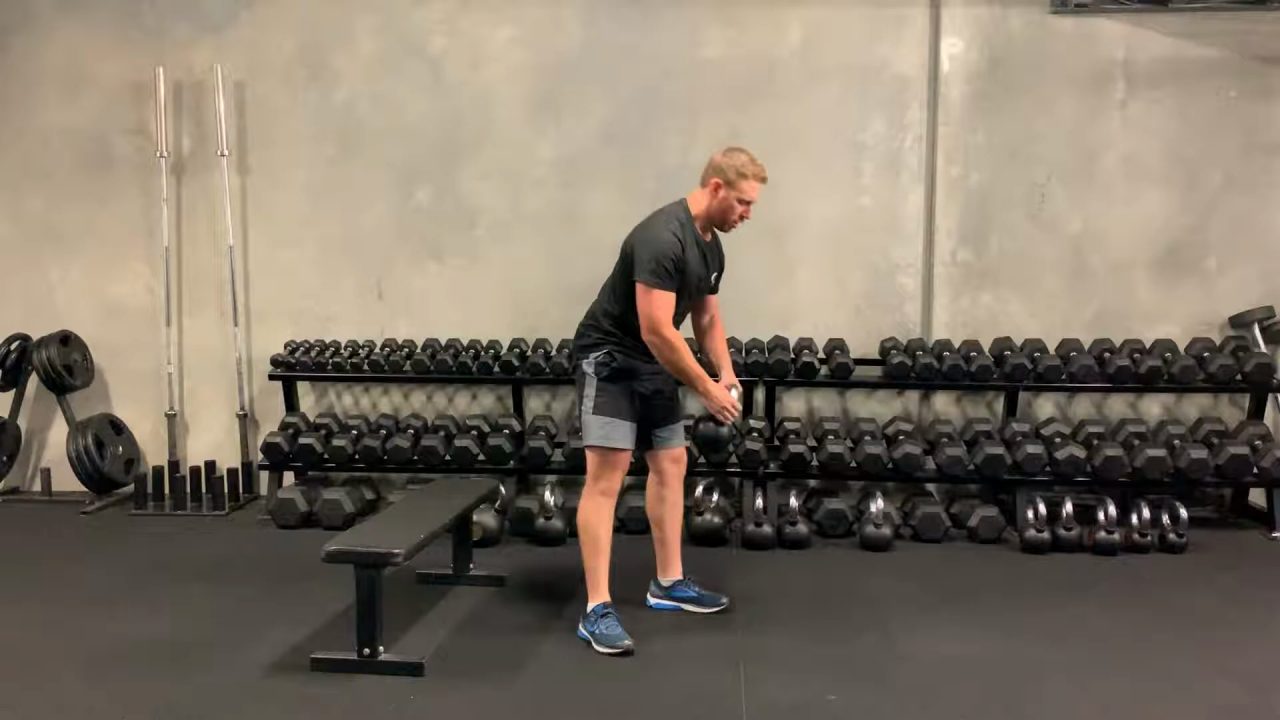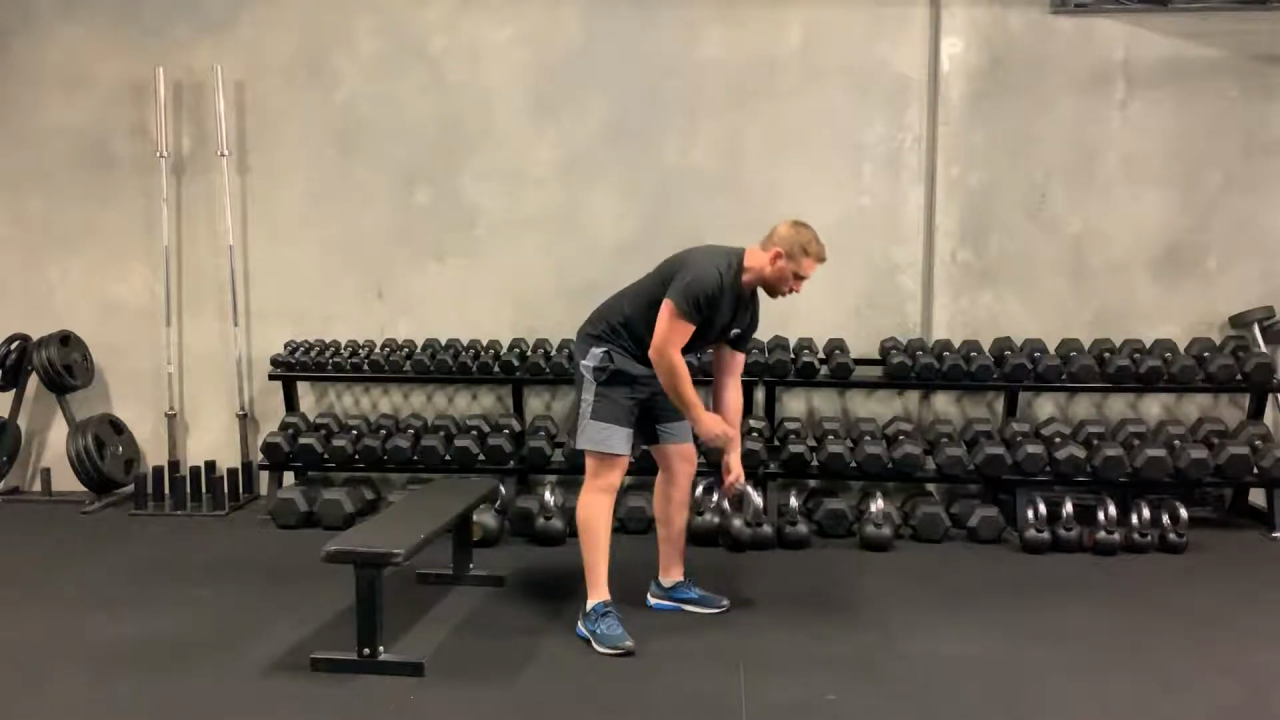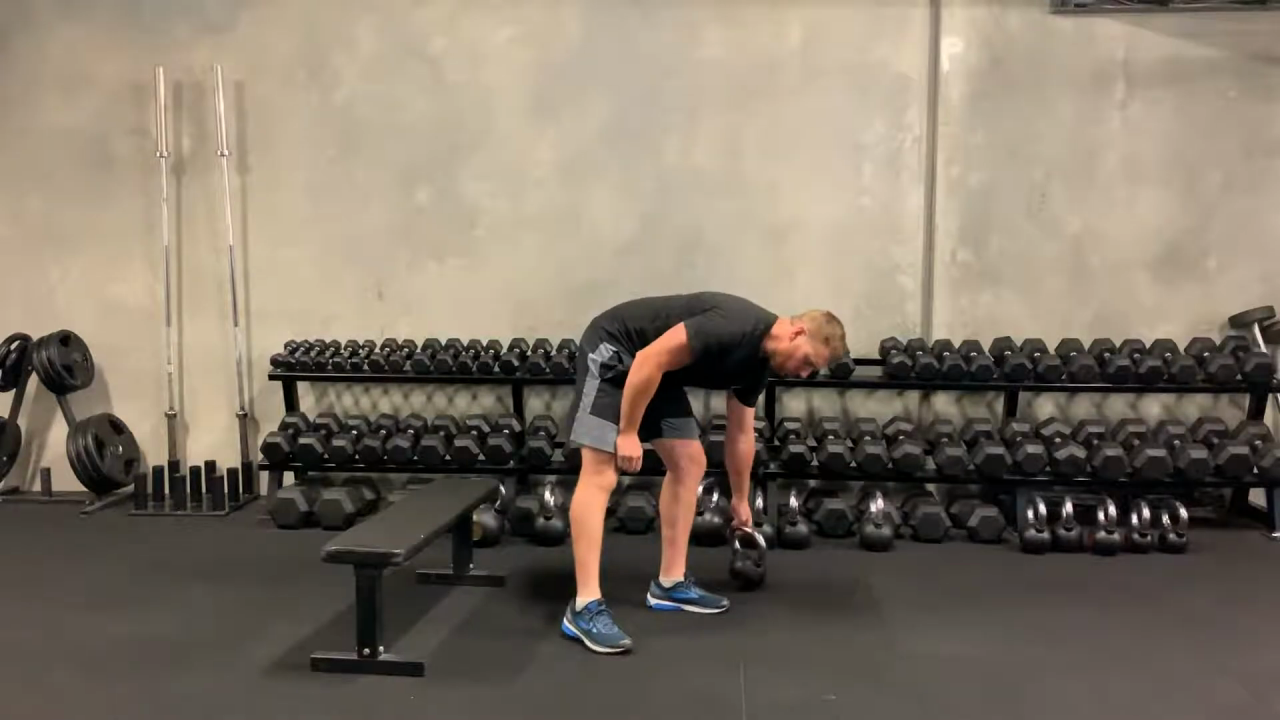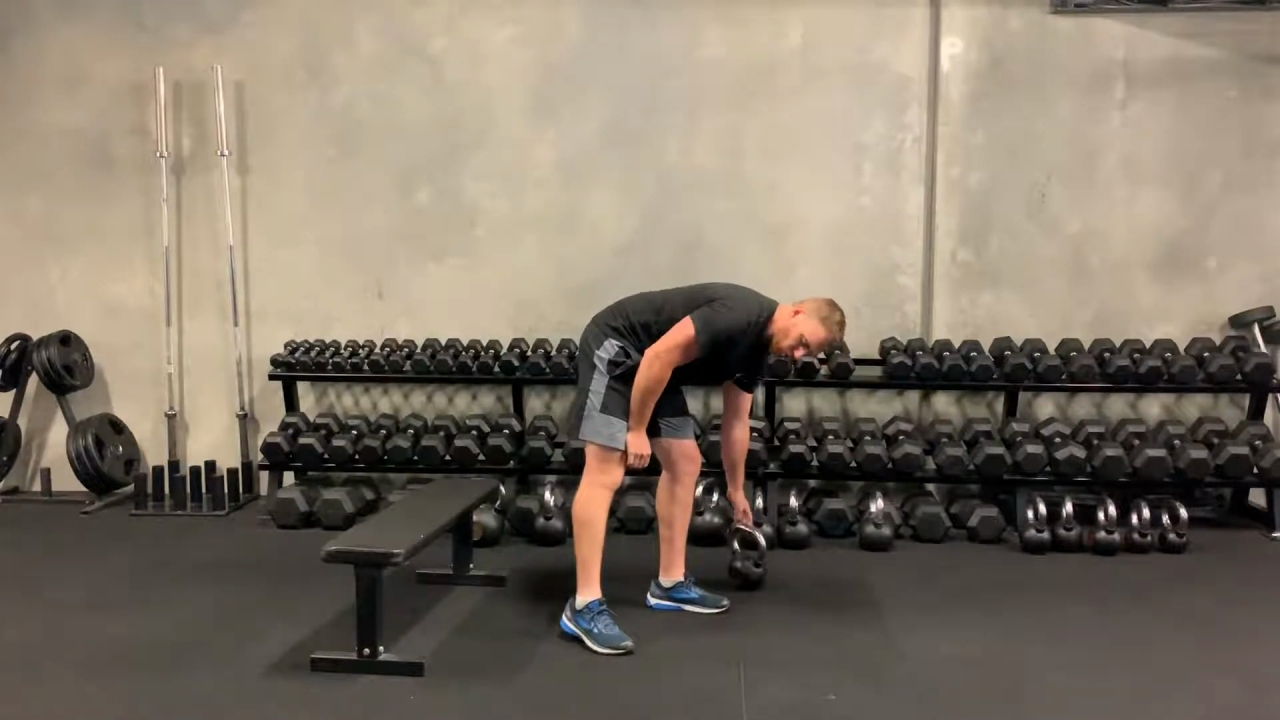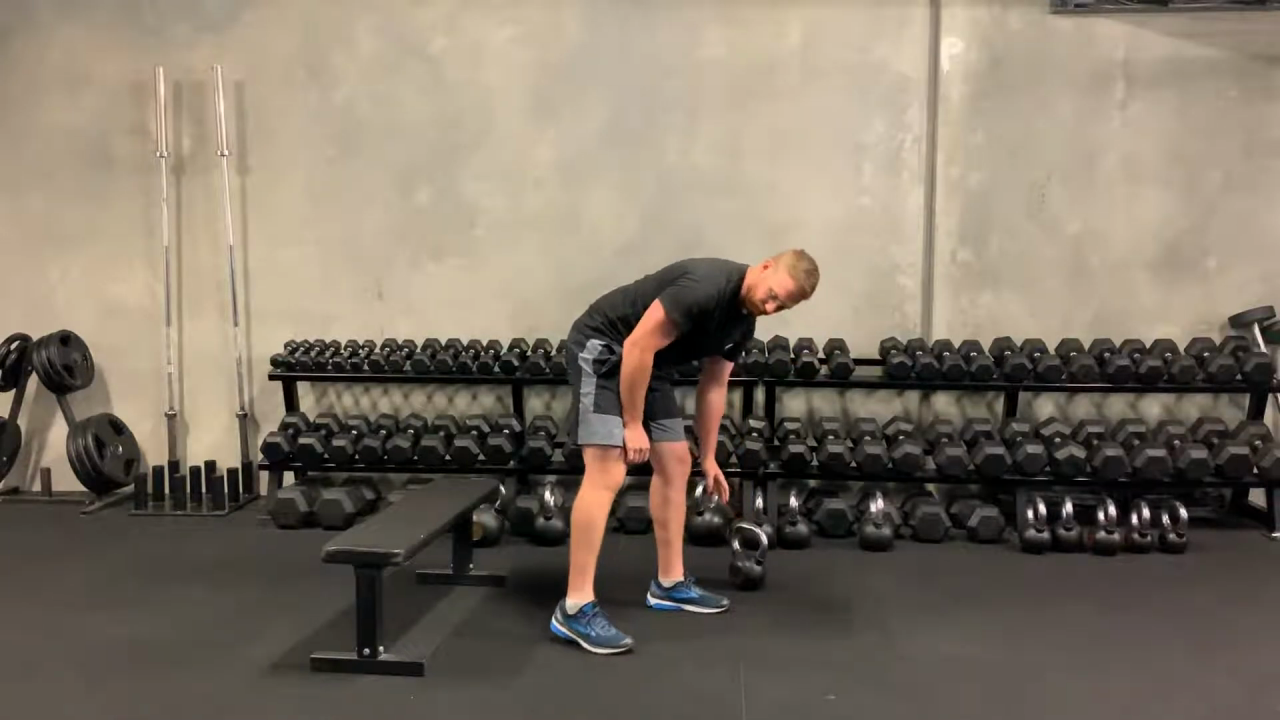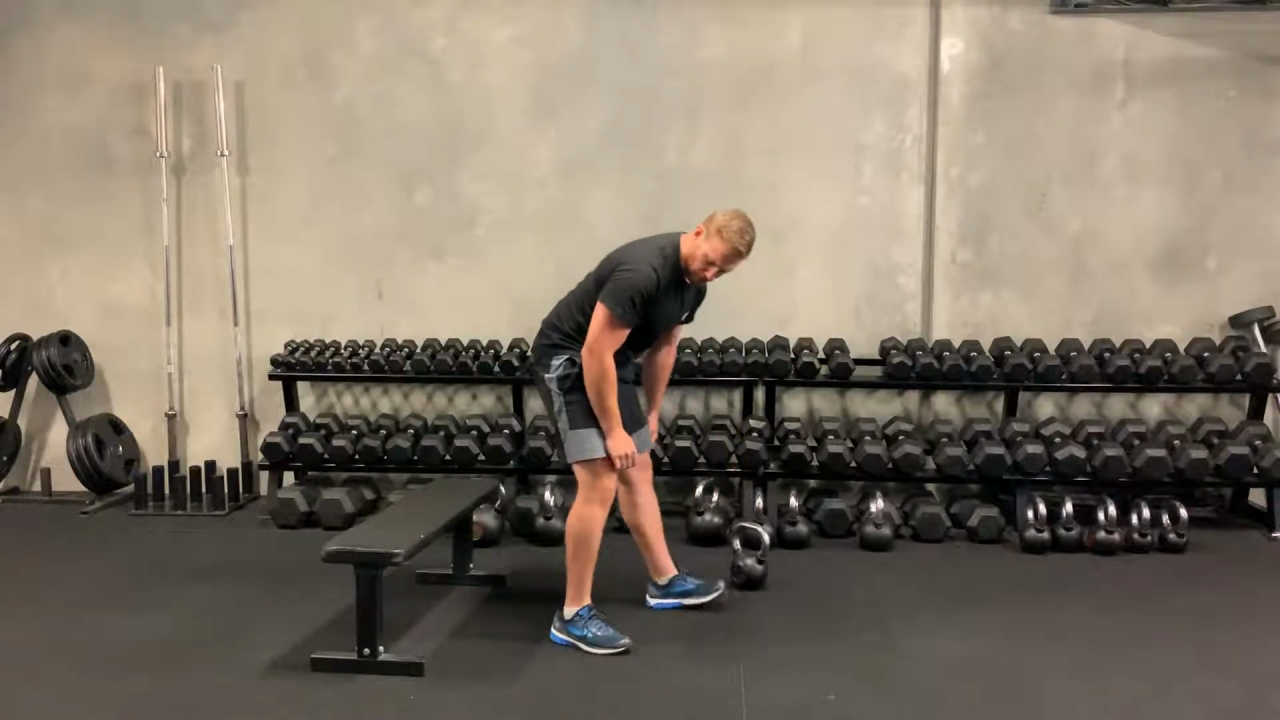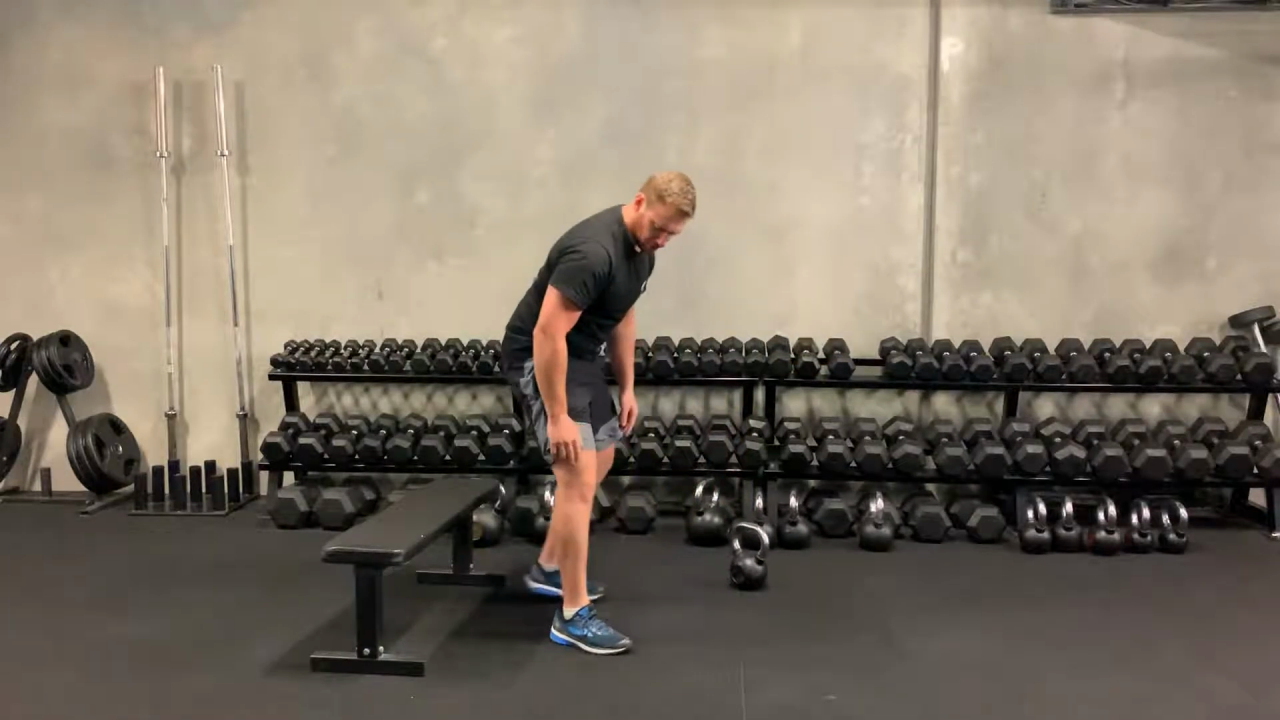
dt=0.3s
person 1, frame 1
left shoulder: (711, 246)
right shoulder: (662, 239)
left elbow: (707, 317)
right elbow: (657, 332)
left wrist: (727, 377)
right wrist: (705, 390)
left hip: (651, 365)
right hip: (609, 359)
left knee: (671, 465)
right knee: (606, 477)
left ankle: (668, 582)
right ankle: (597, 608)
person 1, frame 2
left shoulder: (747, 303)
right shoulder: (706, 274)
left elbow: (729, 379)
right elbow: (663, 350)
left wrist: (733, 451)
right wrist: (698, 416)
left hip: (651, 366)
right hip: (610, 357)
left knee: (681, 463)
right knee: (605, 478)
left ankle: (669, 583)
right ankle: (596, 607)
person 1, frame 3
left shoulder: (756, 361)
right shoulder: (731, 328)
left elbow: (741, 433)
right elbow: (648, 360)
left wrist: (741, 501)
right wrist: (628, 433)
left hip: (655, 370)
right hip: (612, 349)
left knee: (690, 464)
right knee: (600, 475)
left ankle: (670, 583)
right ankle: (585, 606)
person 1, frame 4
left shoulder: (755, 350)
right shoulder: (737, 318)
left elbow: (736, 421)
right elbow: (659, 357)
left wrist: (736, 491)
right wrist: (637, 430)
left hip: (649, 362)
right hip: (615, 346)
left knee: (686, 463)
right knee: (605, 474)
left ankle: (670, 583)
right ankle: (585, 604)
person 1, frame 5
left shoulder: (743, 321)
right shoulder: (705, 287)
left elbow: (714, 386)
right elbow: (638, 347)
left wrist: (708, 456)
right wrist: (633, 425)
left hip: (645, 365)
right hip: (604, 348)
left knee: (676, 465)
right knee: (608, 474)
left ankle: (670, 583)
right ankle: (576, 608)
person 1, frame 6
left shoulder: (694, 285)
right shoulder: (641, 271)
left elbow: (662, 346)
right elbow: (594, 352)
left wrist: (651, 413)
right wrist: (614, 431)
left hip: (611, 365)
right hip: (569, 362)
left knee: (637, 472)
right knee: (600, 484)
left ankle: (665, 580)
right ankle: (573, 614)
person 1, frame 7
left shoulder: (642, 252)
right shoulder: (593, 251)
left elbow: (621, 320)
right elbow: (548, 334)
left wrist: (627, 387)
right wrist: (557, 416)
left hip: (581, 357)
right hip: (539, 359)
left knee: (596, 463)
right knee: (581, 474)
left ankle: (549, 567)
right ankle: (574, 614)
